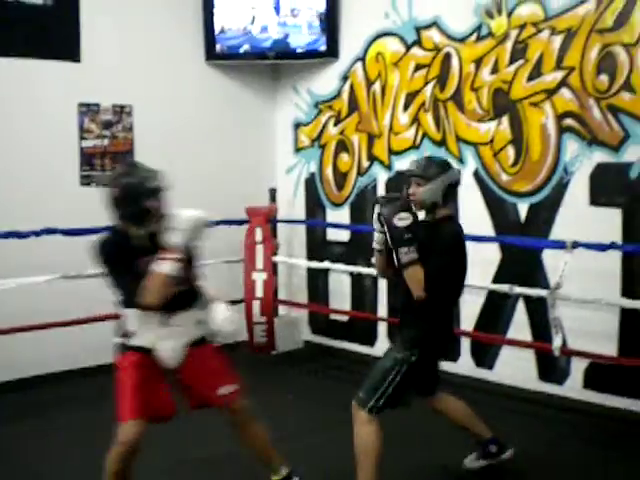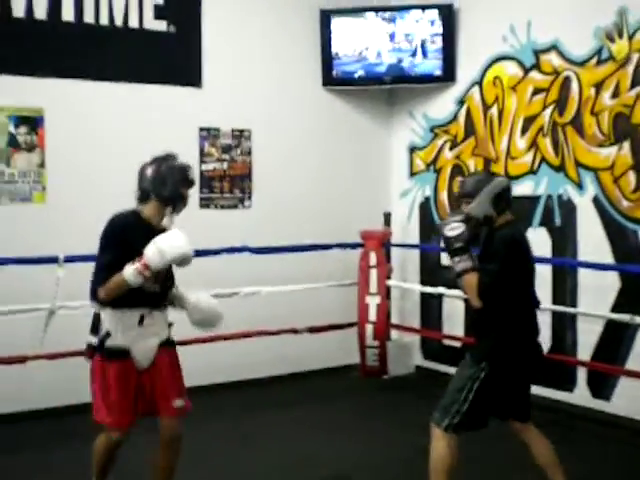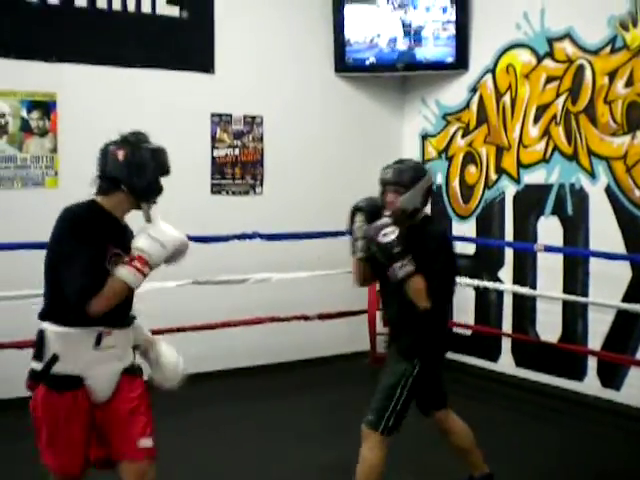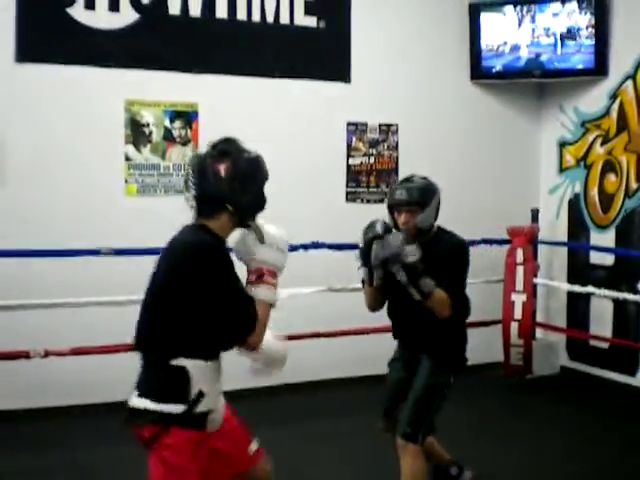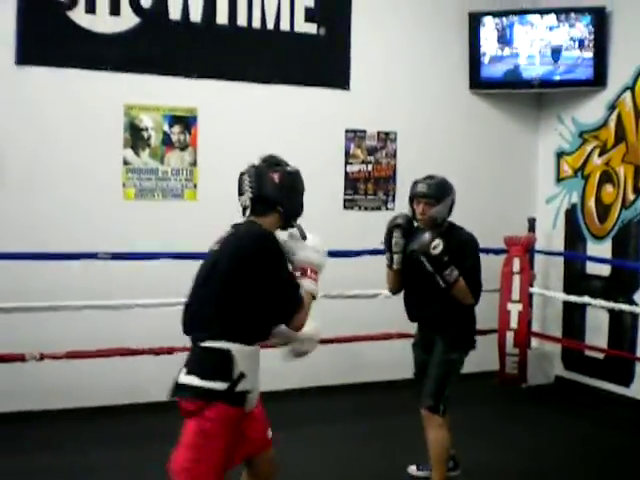
dt=1s
person 1, frame 1
left shoulder: (176, 229)
right shoulder: (113, 247)
right elbow: (150, 299)
left wrist: (211, 303)
right wrist: (172, 248)
left hip: (189, 338)
right hip: (142, 345)
left knee: (242, 411)
right knee: (129, 437)
person 1, frame 2
left shoulder: (166, 235)
right shoulder: (120, 226)
right elbow: (102, 291)
left wrist: (186, 301)
right wrist: (147, 263)
left hip: (156, 340)
right hip: (114, 344)
left knee: (171, 431)
right knee: (115, 433)
person 1, frame 3
left shoulder: (123, 232)
right shoulder: (76, 220)
right elbow: (93, 302)
left wrist: (148, 344)
right wrist: (145, 259)
left hip: (118, 370)
right hip: (64, 373)
person 1, frame 4
left shoulder: (199, 244)
right shoulder: (202, 250)
right elbow: (251, 334)
right wrist: (266, 271)
left hip: (199, 403)
right hip: (173, 411)
person 1, frame 5
left shoulder: (236, 240)
right shoulder: (260, 242)
right elbow: (295, 318)
left wrist: (285, 337)
right wrist: (309, 271)
left hip: (234, 382)
right hip: (216, 386)
person 2, frame 1
left shoulder: (448, 234)
right shoulder: (425, 225)
left elbow: (421, 290)
right elbow: (385, 271)
left wrist: (403, 241)
right wrist: (385, 230)
left hip: (422, 333)
right hip: (421, 329)
left knee: (363, 410)
right knee: (431, 394)
right ankle: (492, 444)
person 2, frame 2
left shoulder: (505, 240)
right shoulder: (506, 235)
left elbow: (479, 298)
right elbow: (482, 288)
left wrist: (460, 251)
right wrist: (464, 246)
left hip: (497, 348)
right hip: (517, 345)
left knee: (443, 428)
right knee: (521, 424)
person 2, frame 3
left shoulder: (434, 236)
right shoulder: (396, 228)
left elbow: (427, 300)
right elbow: (363, 279)
left wrist: (397, 256)
right wrist: (361, 237)
left hip: (419, 342)
right hip: (405, 337)
left knee: (373, 430)
right knee: (439, 412)
person 2, frame 4
left shoulder: (451, 247)
right shoulder: (392, 244)
left elbow: (446, 310)
right elbow: (373, 304)
left wrist: (415, 273)
right wrist: (372, 260)
left hip: (440, 352)
right hip: (408, 348)
left knee: (407, 440)
right knee: (392, 423)
person 2, frame 5
left shoulder: (463, 241)
right shoulder: (414, 236)
left elbow: (470, 297)
right elbow: (394, 287)
left wrist: (441, 263)
right wrist: (395, 249)
left hip: (452, 334)
right hip: (426, 330)
left knee: (431, 410)
right knee: (432, 401)
